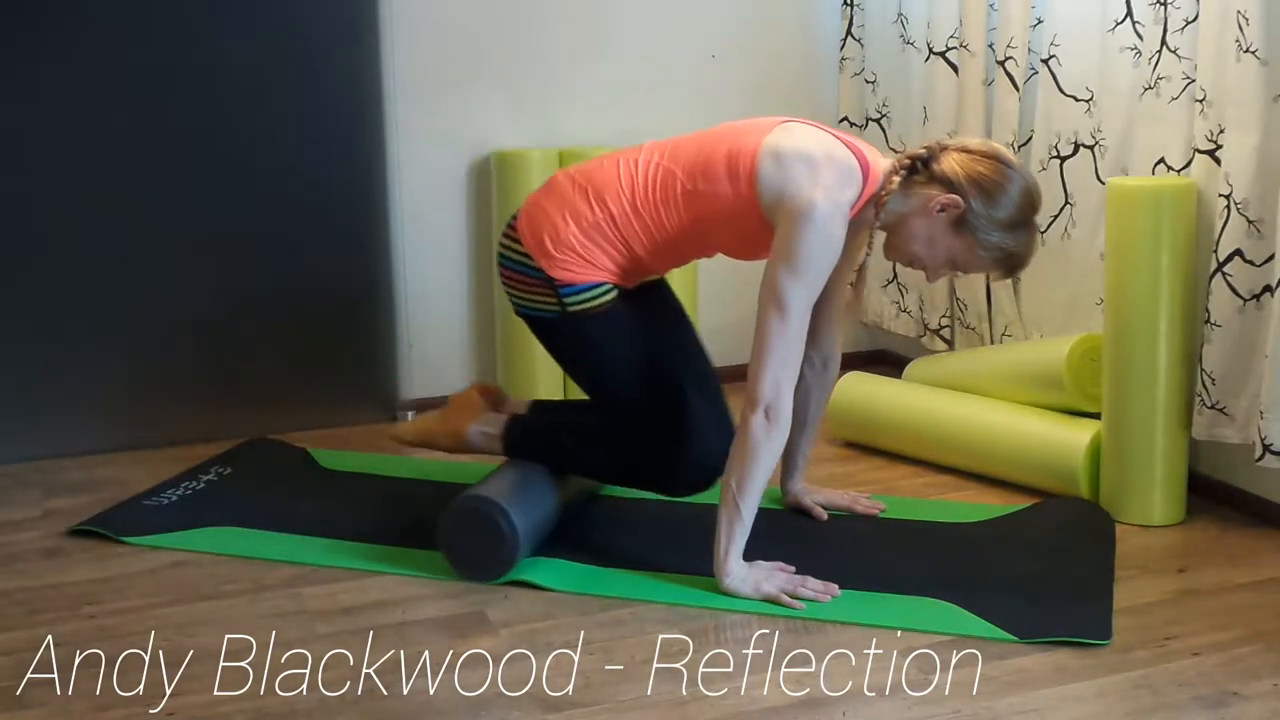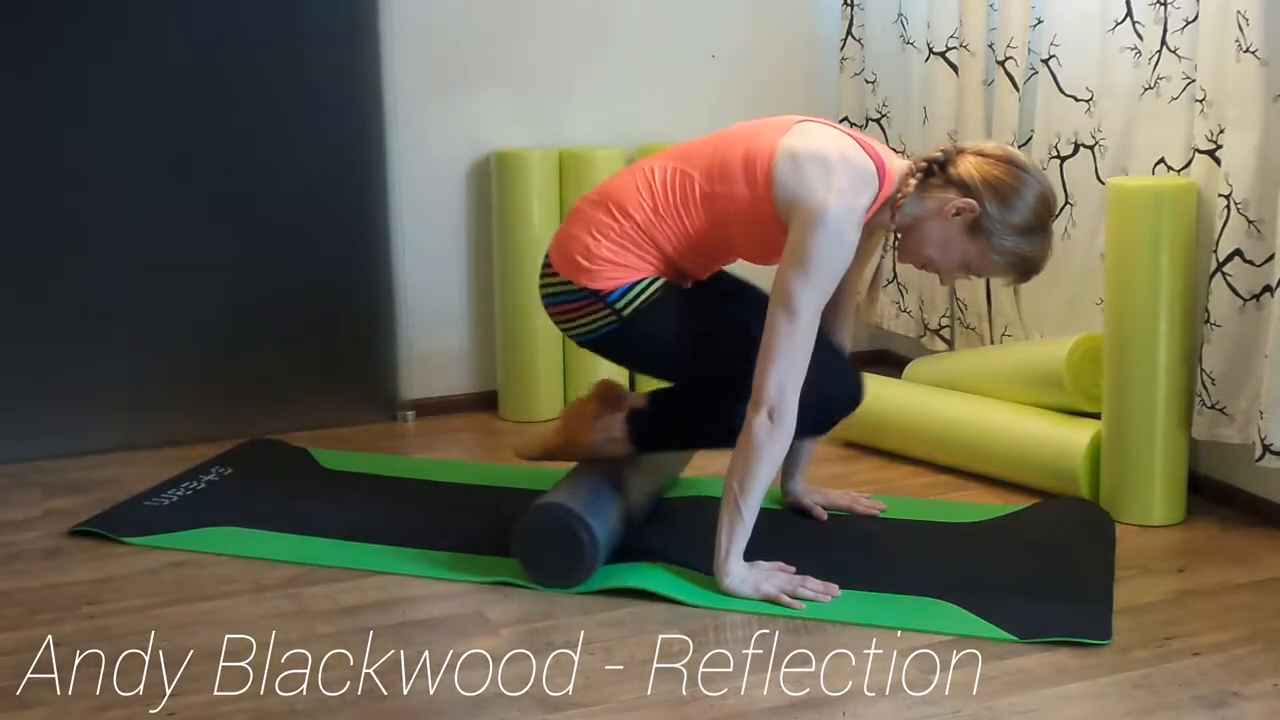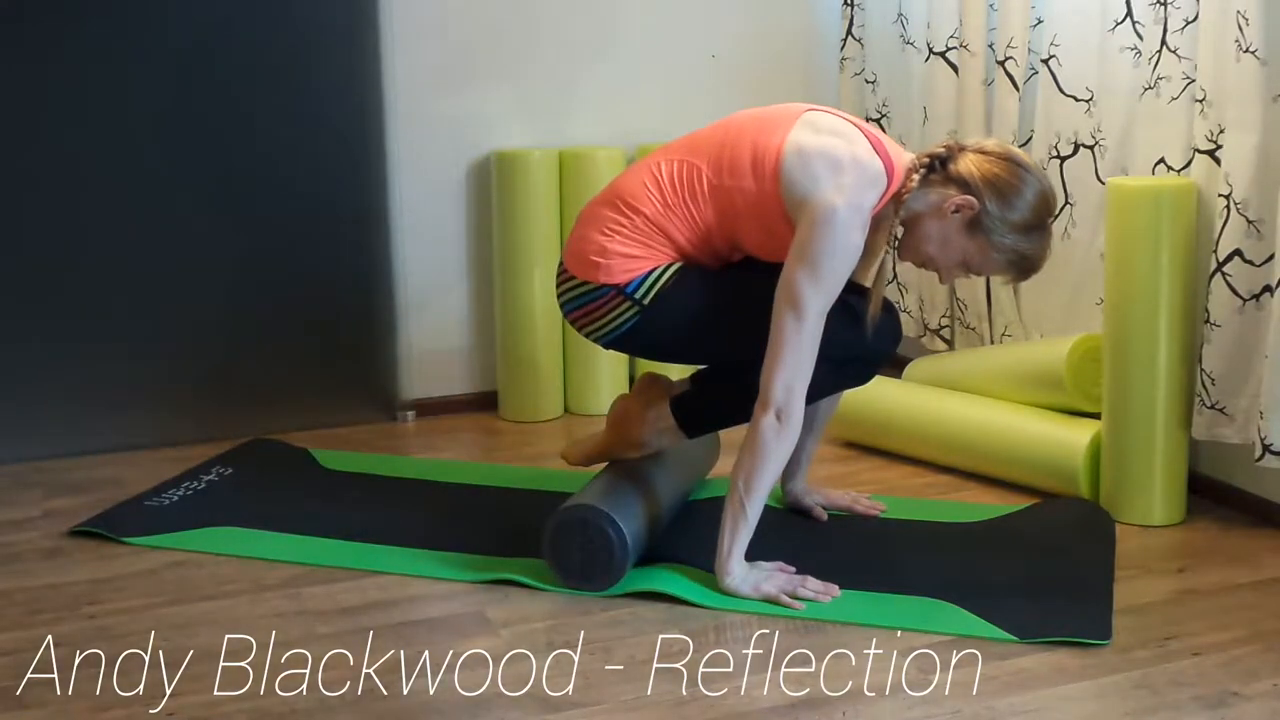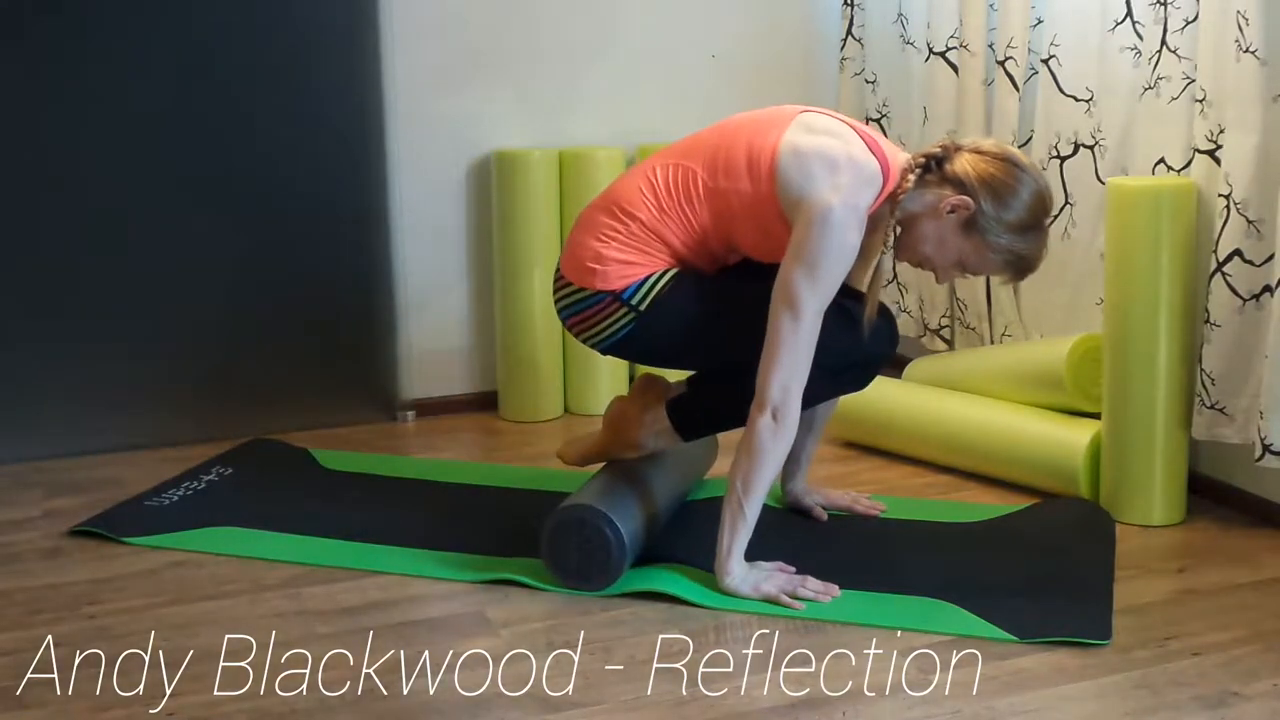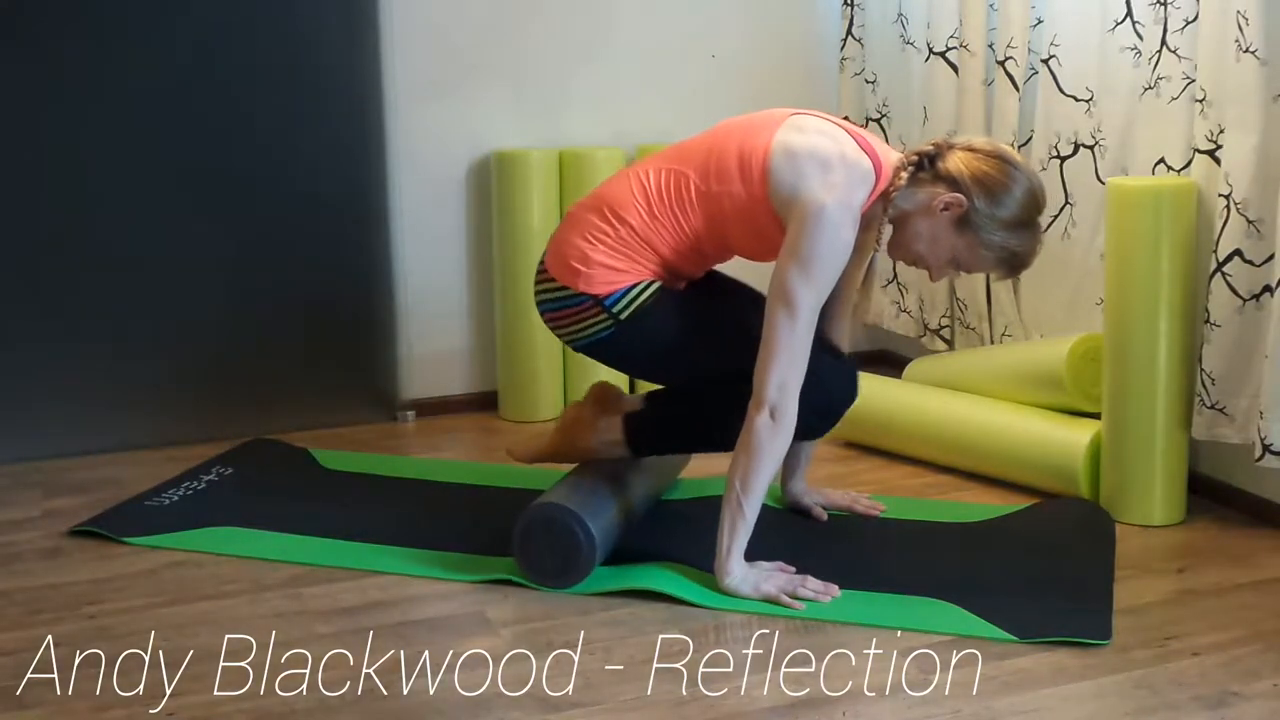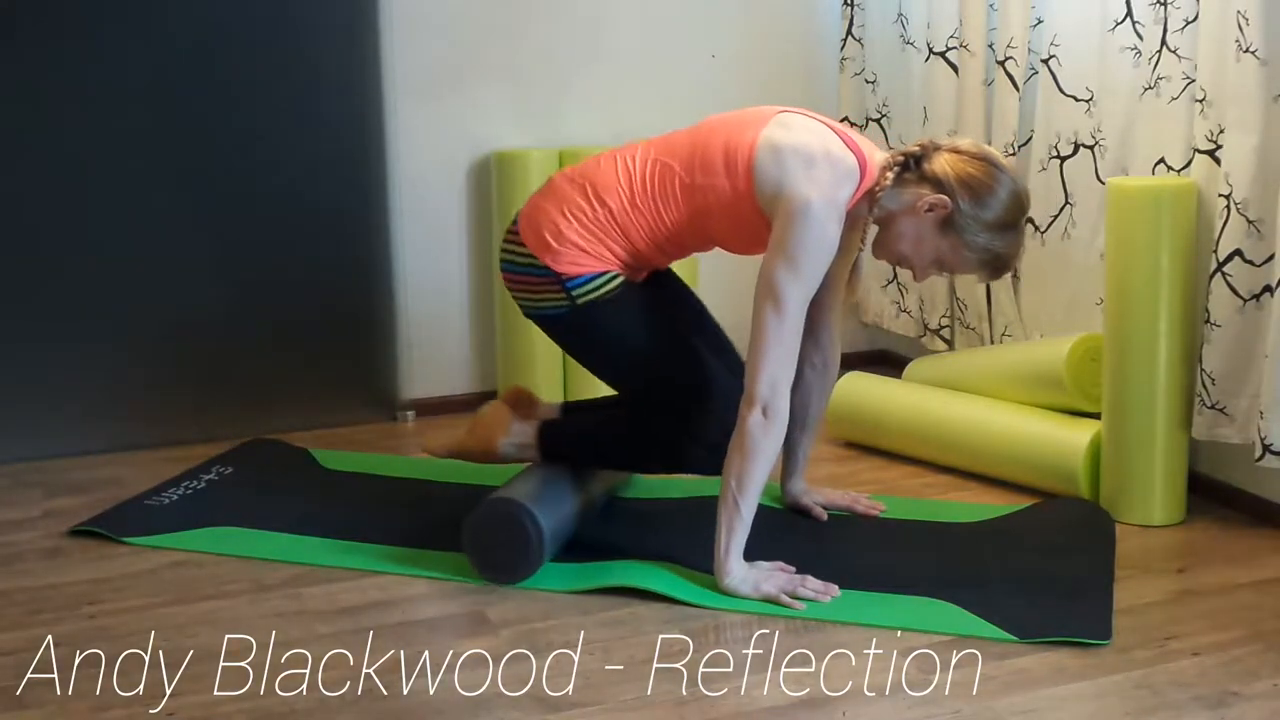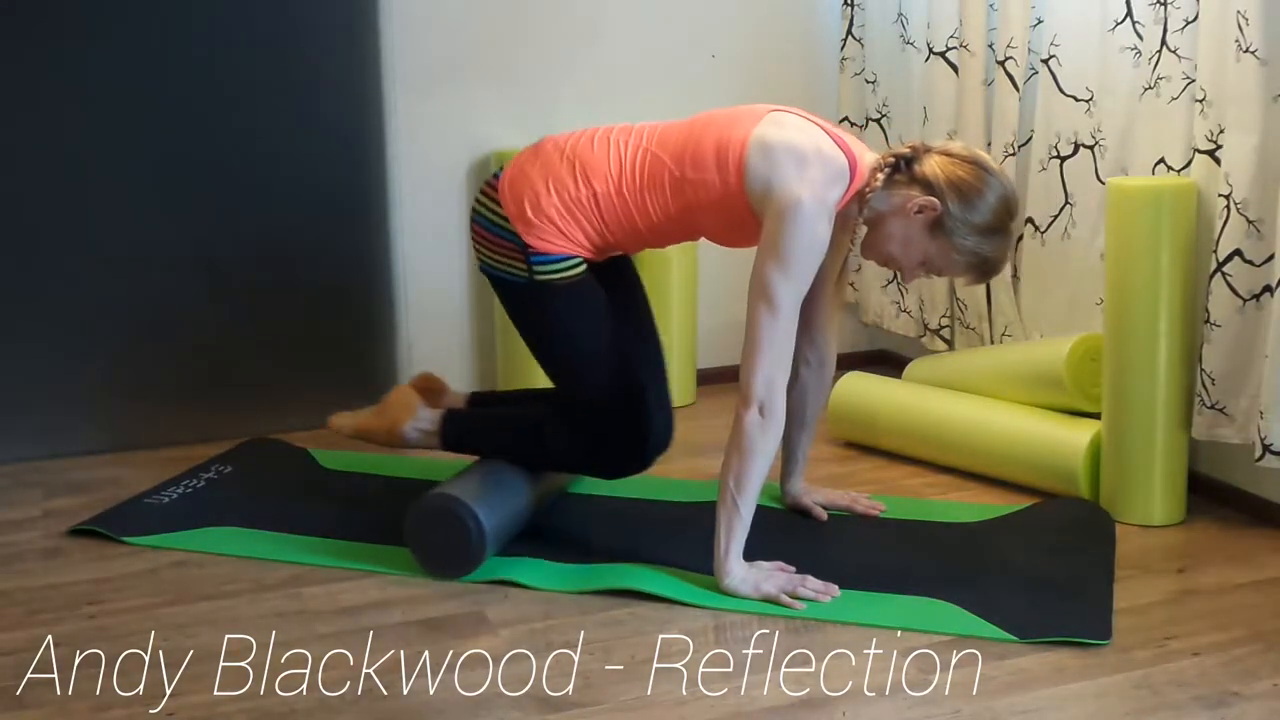
dt=0.4s
person 1, frame 1
left shoulder: (865, 189)
right shoulder: (823, 202)
left elbow: (820, 355)
right elbow: (769, 398)
left wrist: (794, 481)
right wrist: (730, 564)
left hip: (611, 245)
right hip: (561, 251)
left knee: (698, 439)
right knee: (692, 456)
left ankle: (508, 412)
right ankle: (488, 428)
person 1, frame 2
left shoulder: (882, 186)
right shoulder: (838, 203)
left elbow: (832, 341)
right elbow: (772, 403)
left wrist: (793, 481)
right wrist: (729, 565)
left hip: (656, 259)
right hip: (600, 273)
left knee: (823, 374)
right knee: (828, 389)
left ankle: (624, 414)
right ankle: (612, 428)
person 1, frame 3
left shoulder: (885, 178)
right shoulder: (845, 201)
left elbow: (824, 353)
right elbow: (780, 397)
left wrist: (794, 480)
right wrist: (731, 566)
left hip: (664, 253)
right hip: (616, 275)
left knee: (835, 334)
right knee: (868, 334)
left ankle: (665, 405)
right ankle: (657, 419)
person 1, frame 4
left shoulder: (885, 179)
right shoulder: (841, 200)
left elbow: (822, 354)
right elbow: (776, 396)
left wrist: (795, 480)
right wrist: (732, 566)
left hip: (658, 259)
right hip: (612, 281)
left knee: (836, 336)
right knee: (864, 339)
left ankle: (663, 406)
right ankle: (653, 423)
person 1, frame 5
left shoulder: (874, 178)
right shoulder: (835, 198)
left elbow: (826, 340)
right elbow: (774, 397)
left wrist: (795, 482)
right wrist: (732, 565)
left hip: (644, 264)
right hip: (595, 283)
left knee: (816, 370)
right knee: (823, 388)
left ankle: (626, 416)
right ankle: (608, 431)
person 1, frame 6
left shoulder: (858, 182)
right shoulder: (820, 197)
left elbow: (819, 350)
right elbow: (766, 396)
left wrist: (795, 480)
right wrist: (731, 565)
left hip: (606, 245)
right hip: (562, 254)
left knee: (719, 399)
right knee: (717, 423)
left ankle: (541, 418)
right ankle: (521, 437)
person 1, frame 7
left shoulder: (849, 183)
right shoulder: (811, 197)
left elbow: (814, 351)
right elbow: (761, 395)
left wrist: (795, 482)
right wrist: (731, 565)
left hip: (571, 214)
right hip: (534, 220)
left knee: (639, 424)
right knee: (628, 440)
left ankle: (450, 404)
right ankle: (424, 424)
